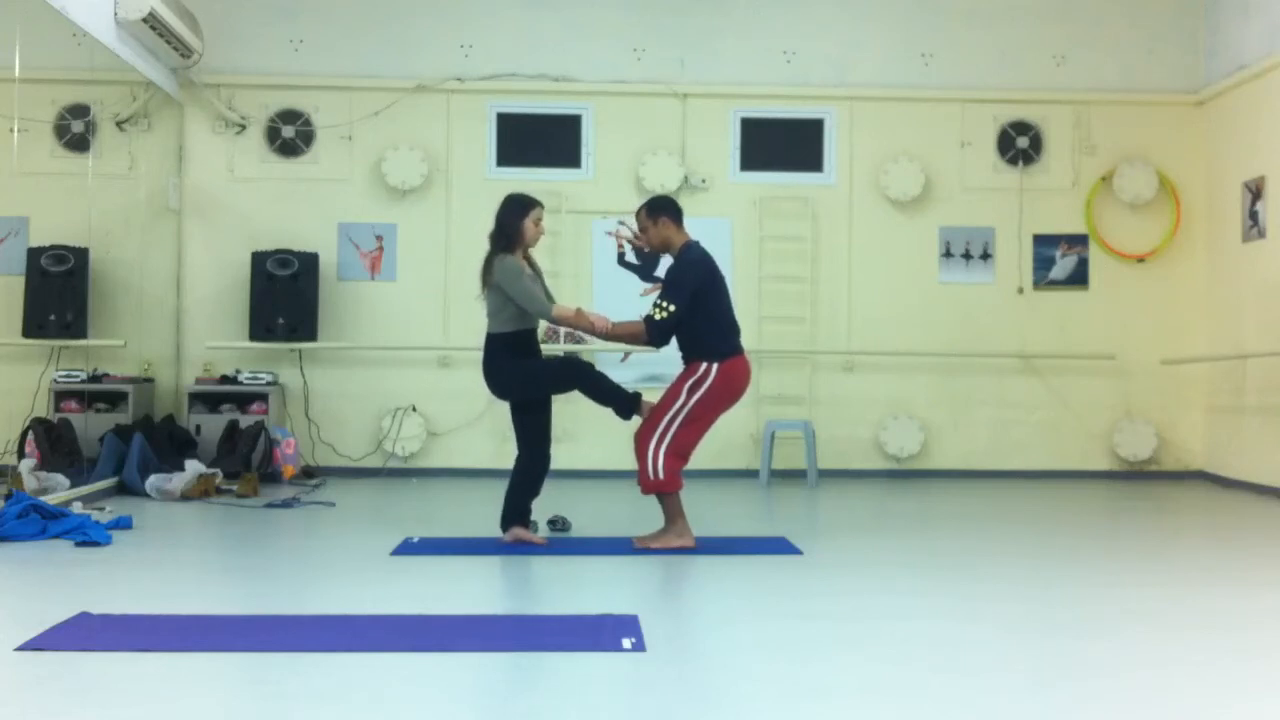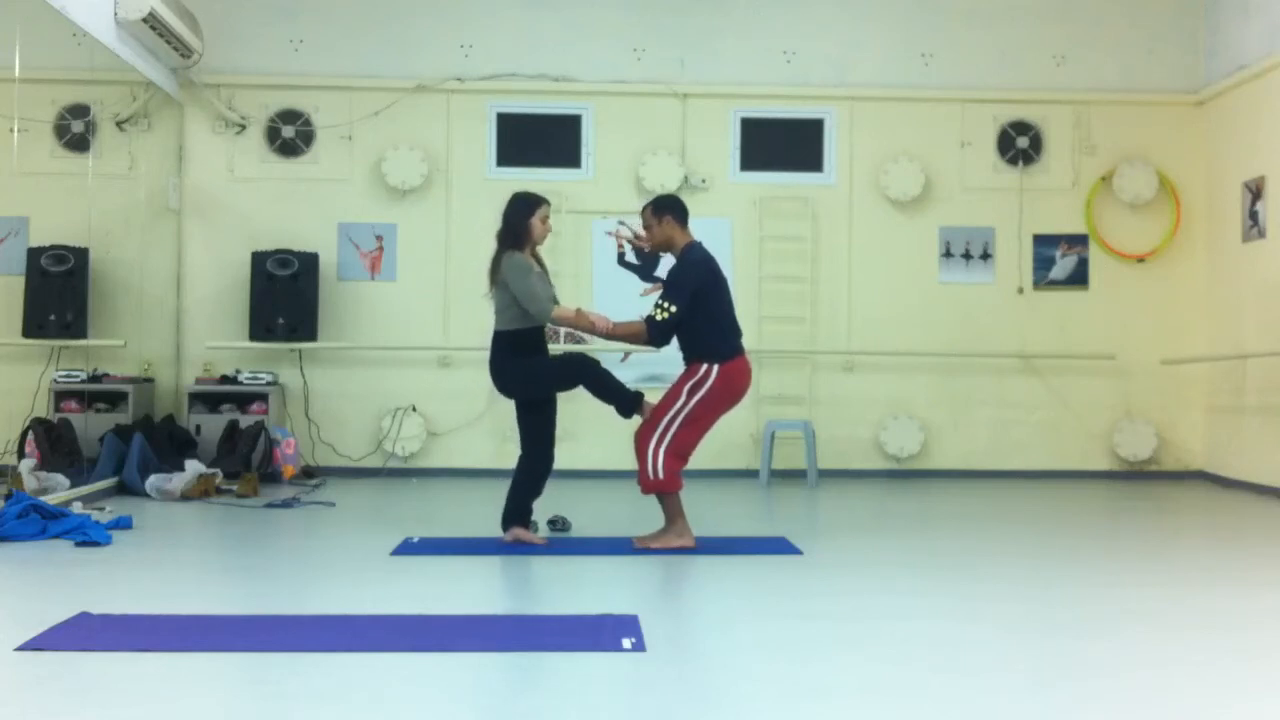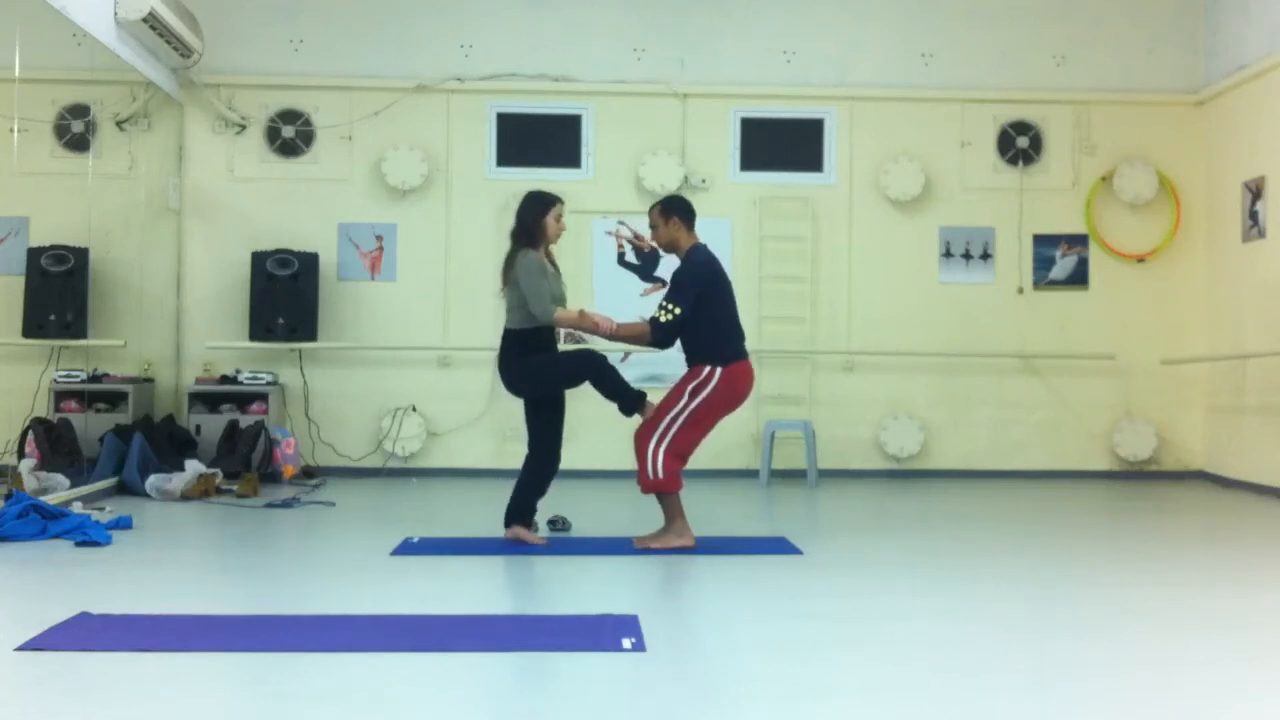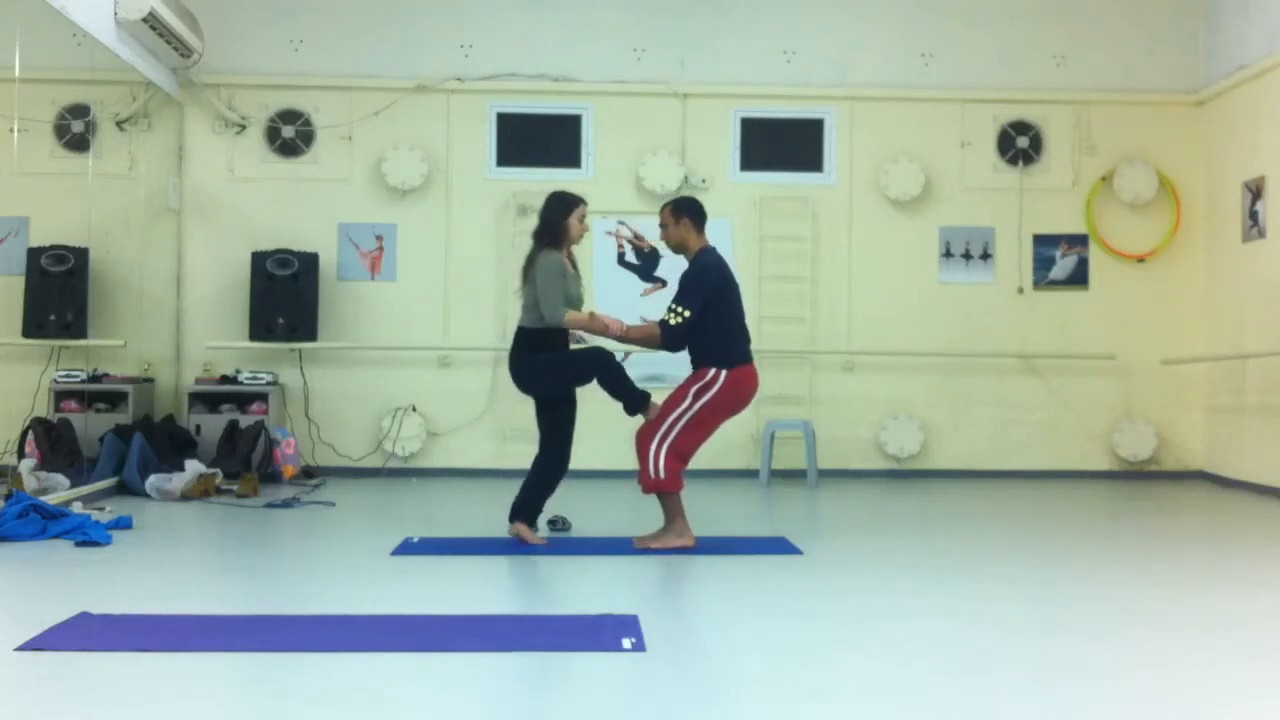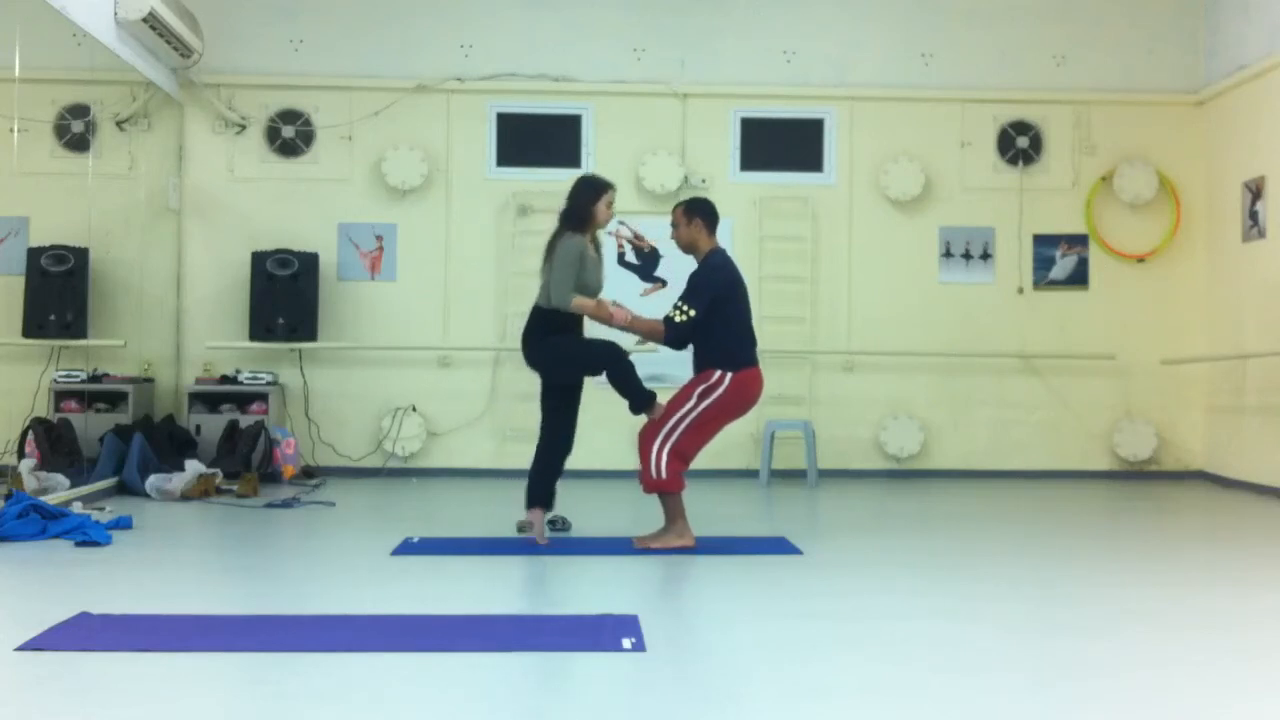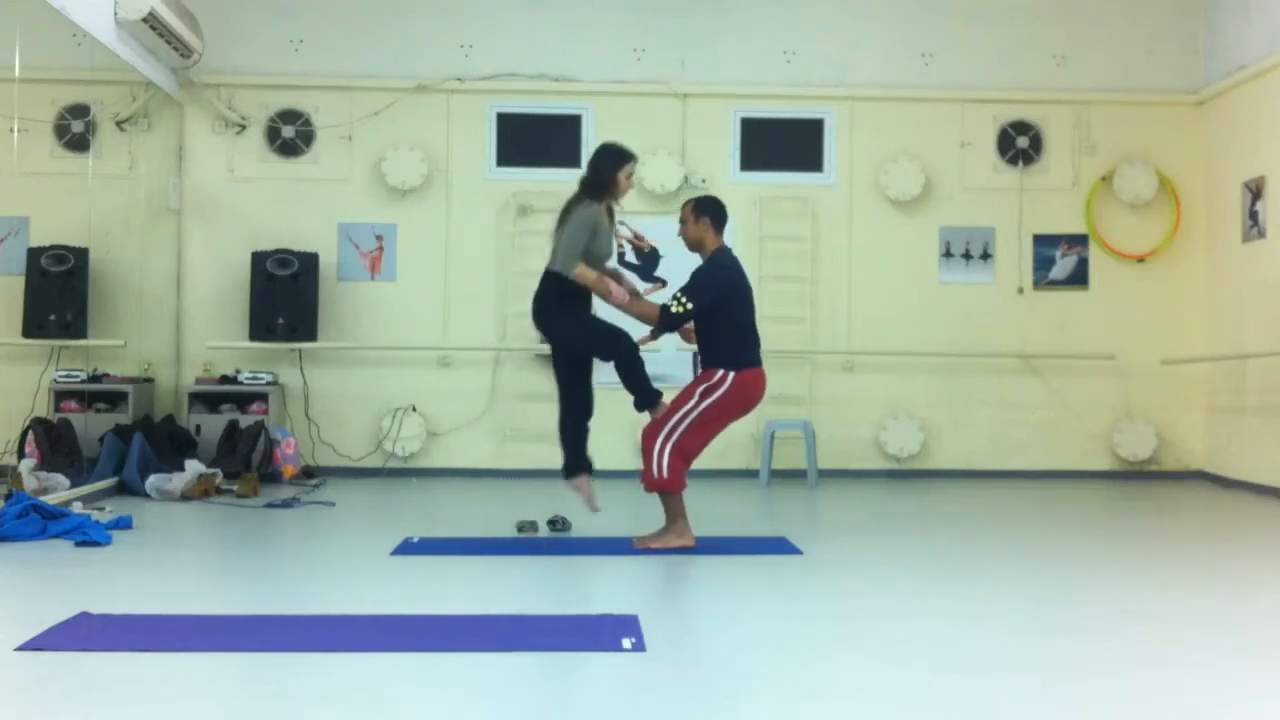
dt=0.2s
person 1, frame 1
left shoulder: (527, 265)
right shoulder: (504, 264)
left elbow: (550, 308)
right elbow: (540, 308)
left wrist: (586, 322)
right wrist: (586, 317)
left hip: (526, 359)
right hip: (505, 363)
left knee: (535, 452)
right knee: (576, 371)
left ankle: (514, 524)
right ankle: (638, 407)
person 1, frame 2
left shoulder: (534, 262)
right shoulder: (512, 262)
left elbow: (552, 310)
right elbow: (541, 309)
left wrist: (586, 321)
right wrist: (586, 317)
left hip: (531, 359)
right hip: (512, 362)
left knee: (539, 451)
right knee: (582, 366)
left ankle: (515, 524)
right ankle: (639, 407)
person 1, frame 3
left shoulder: (545, 261)
right shoulder: (526, 260)
left elbow: (557, 314)
right elbow: (543, 312)
left wrist: (590, 322)
right wrist: (590, 319)
left hip: (540, 358)
right hip: (520, 360)
left knee: (546, 451)
right knee: (591, 362)
left ankle: (517, 522)
right ankle: (641, 406)
person 1, frame 4
left shoulder: (565, 260)
right shoulder: (548, 260)
right elbow: (553, 314)
left wrist: (600, 324)
right wrist: (599, 321)
left hip: (550, 358)
right hip: (531, 359)
left knee: (556, 451)
right knee: (599, 360)
left ankle: (522, 518)
right ankle: (645, 407)
person 1, frame 5
left shoulder: (590, 244)
right shoulder: (570, 243)
right elbow: (561, 298)
left wrist: (609, 310)
right wrist: (605, 310)
left hip: (563, 339)
right hip: (543, 340)
left knee: (558, 431)
right knee: (611, 355)
left ankle: (537, 506)
right ankle: (650, 408)
person 1, frame 6
left shoulder: (604, 212)
right shoulder: (587, 211)
right elbow: (565, 262)
left wrist: (616, 278)
right wrist: (605, 286)
left hip: (572, 307)
right hip: (555, 306)
left knee: (576, 396)
right knee: (619, 343)
left ankle: (577, 470)
right ankle: (654, 406)
person 2, frame 1
left shoulder: (689, 264)
right shoulder: (692, 260)
left elbow: (656, 329)
right elbow: (663, 331)
left wrist: (602, 329)
right wrist: (610, 330)
left hip: (716, 370)
right hip: (716, 368)
left knee: (655, 443)
right knee: (656, 441)
left ankle: (678, 531)
right ankle: (674, 528)
person 2, frame 2
left shoulder: (691, 266)
right shoulder: (695, 261)
left elbow: (657, 330)
right elbow: (666, 330)
left wrist: (603, 329)
right wrist: (612, 329)
left hip: (717, 372)
right hip: (718, 369)
left knee: (655, 442)
right knee: (657, 441)
left ankle: (679, 530)
right ankle: (674, 527)
person 2, frame 3
left shoulder: (694, 268)
right shoulder: (700, 263)
left elbow: (661, 333)
right elbow: (669, 331)
left wrist: (606, 330)
right wrist: (616, 330)
left hip: (719, 375)
right hip: (720, 372)
left knee: (654, 442)
right knee: (656, 439)
left ankle: (678, 530)
right ankle: (675, 528)
person 2, frame 4
left shoulder: (702, 271)
right shoulder: (708, 265)
left elbow: (672, 337)
right elbow: (681, 332)
left wrist: (618, 332)
right wrist: (626, 331)
left hip: (723, 377)
right hip: (725, 375)
left knee: (656, 442)
right knee: (658, 441)
left ankle: (679, 530)
right ankle: (674, 527)
person 2, frame 5
left shoulder: (711, 272)
right shoulder: (716, 267)
left elbow: (676, 334)
right elbow: (689, 330)
left wrist: (625, 322)
right wrist: (632, 320)
left hip: (729, 380)
right hip: (729, 377)
left knee: (658, 442)
right knee: (661, 440)
left ankle: (679, 530)
right ankle: (675, 527)
person 2, frame 6
left shoulder: (716, 270)
right shoulder: (721, 266)
left elbow: (669, 319)
right elbow: (682, 318)
left wrist: (620, 299)
right wrist: (632, 296)
left hip: (732, 379)
right hip: (732, 376)
left knee: (660, 440)
right knee: (664, 439)
left ankle: (679, 530)
right ankle: (676, 527)
